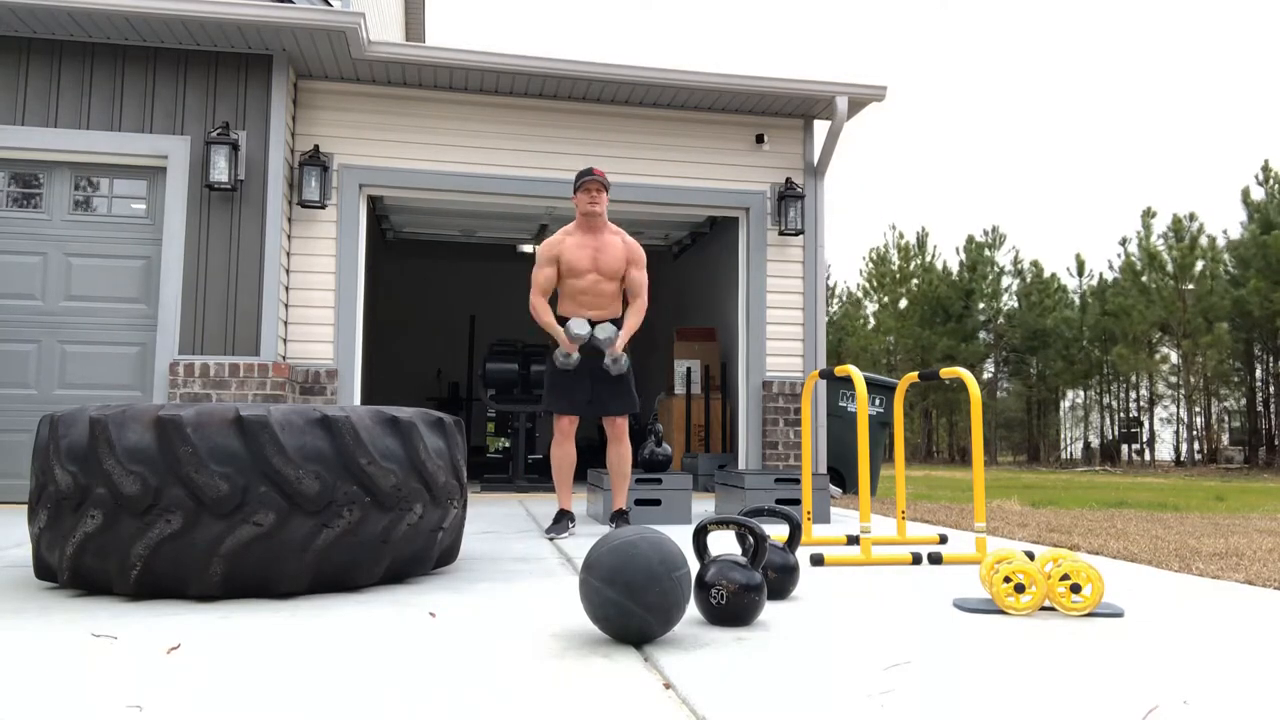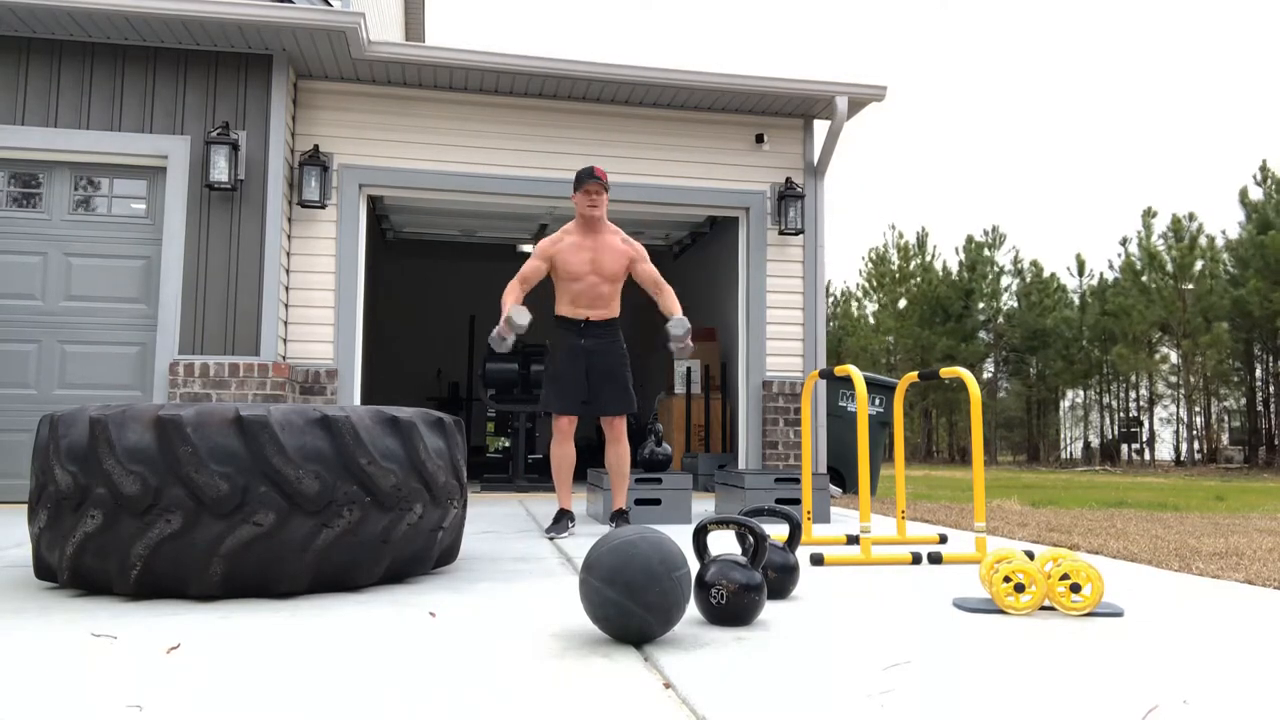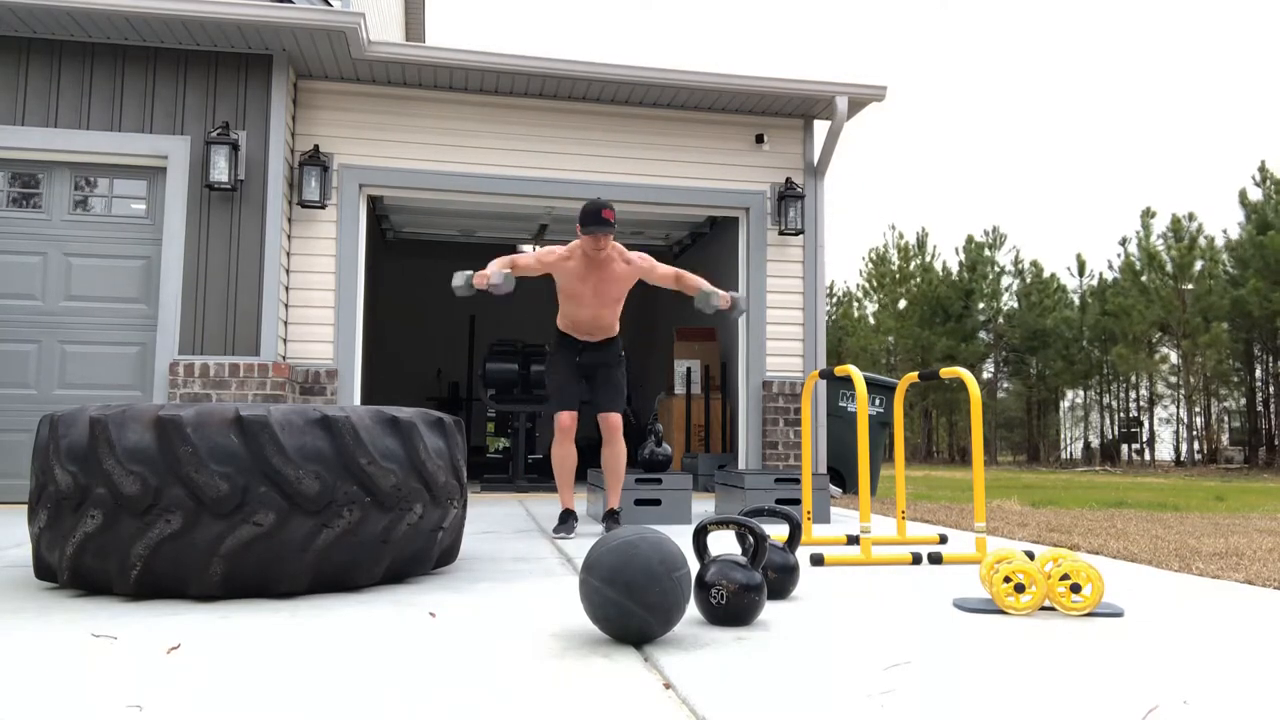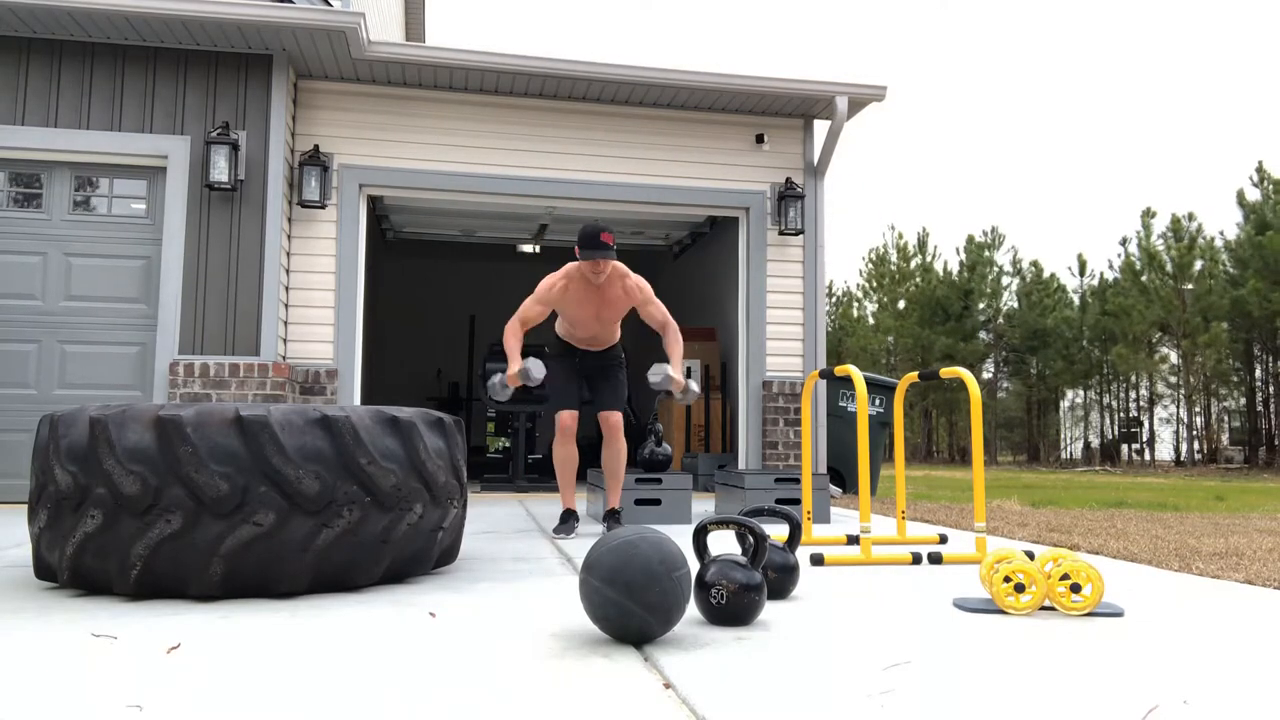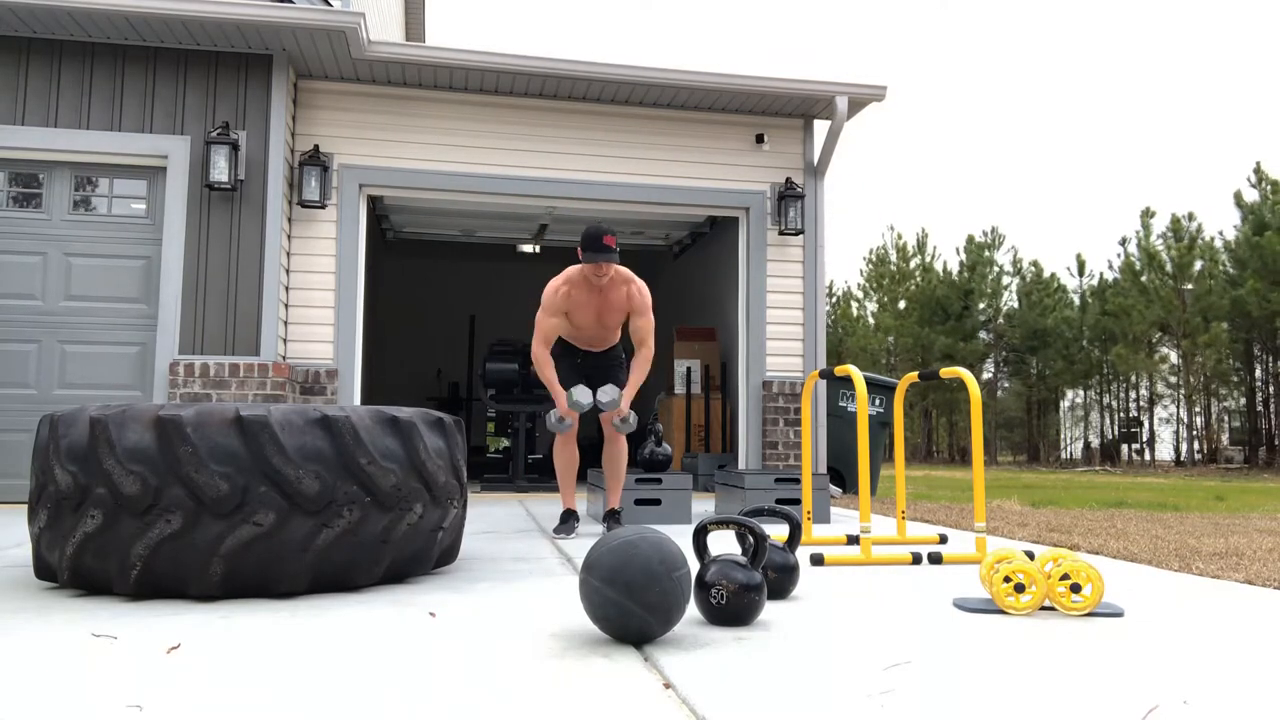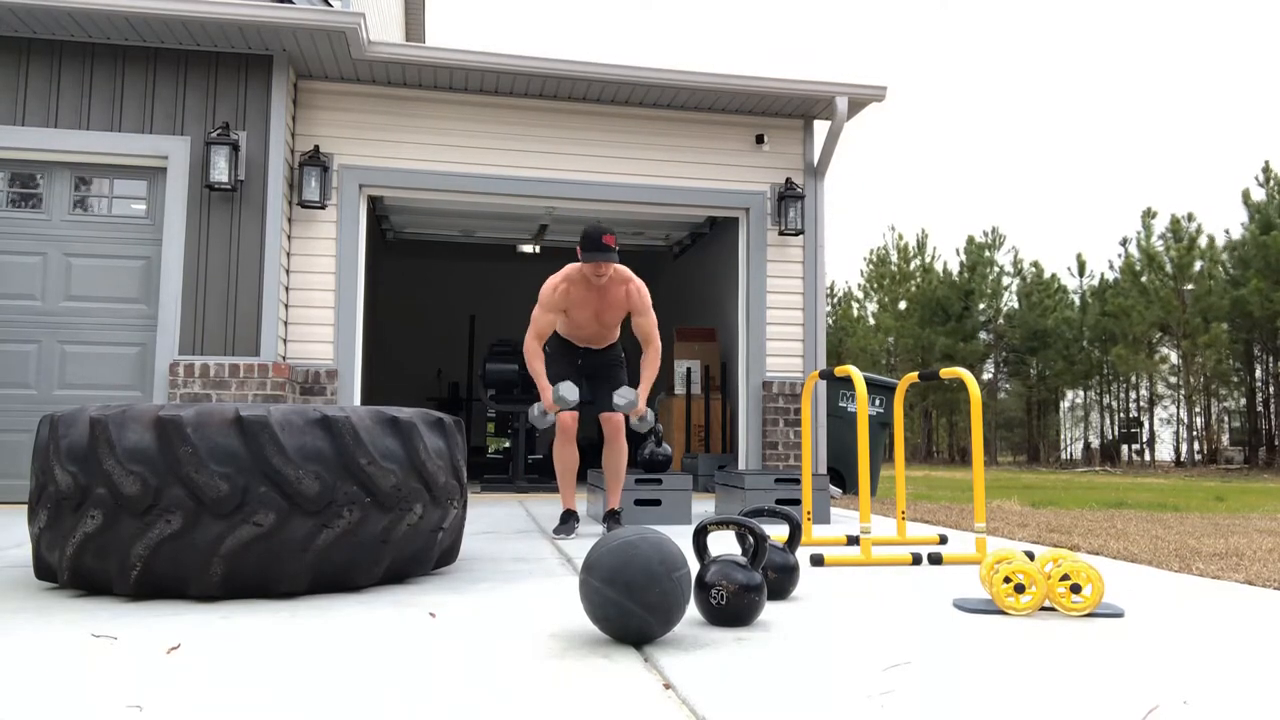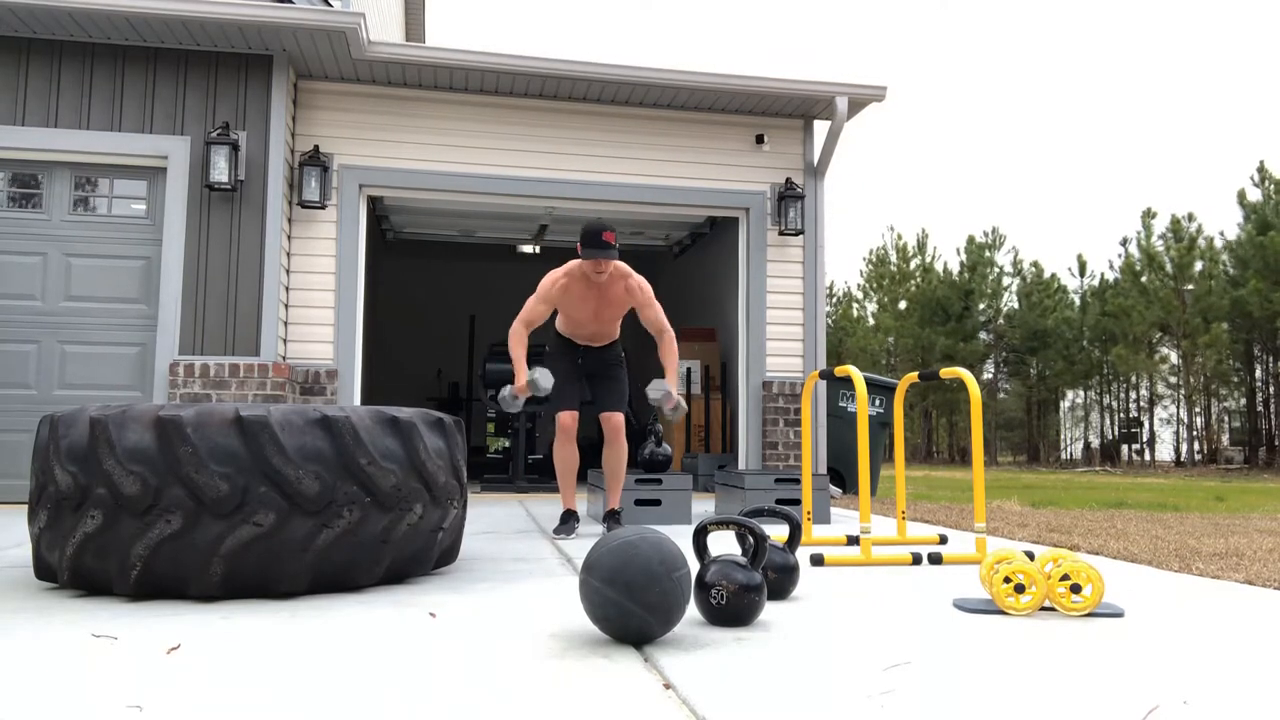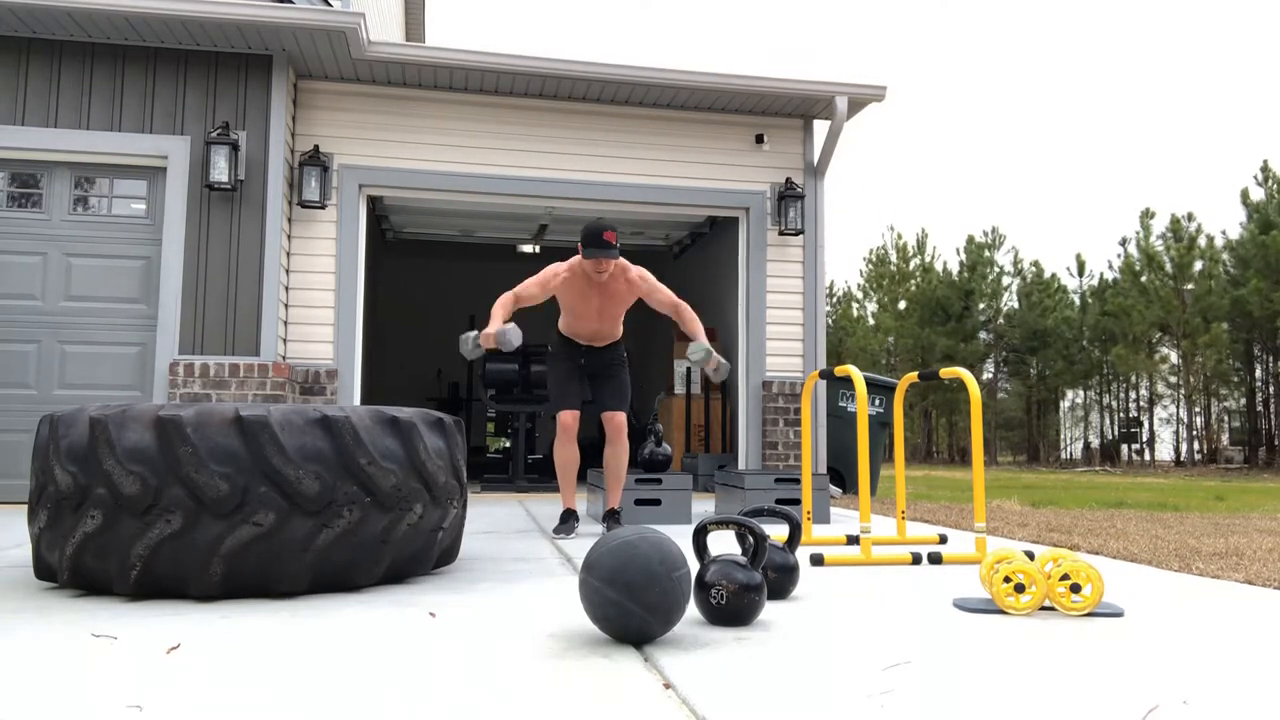
dt=0.1s
person 1, frame 1
left shoulder: (628, 245)
right shoulder: (555, 244)
left elbow: (639, 300)
right elbow: (537, 299)
left wrist: (623, 339)
right wrist: (561, 335)
left hip: (611, 338)
right hip: (566, 338)
left knee: (618, 427)
right knee: (564, 426)
left ankle: (620, 512)
right ankle: (564, 513)
person 1, frame 2
left shoulder: (626, 246)
right shoulder: (553, 244)
left elbow: (660, 287)
right elbow: (519, 284)
left wrist: (678, 320)
right wrist: (508, 314)
left hip: (607, 338)
right hip: (565, 337)
left knee: (616, 426)
right knee: (563, 426)
left ankle: (620, 511)
right ankle: (564, 513)
person 1, frame 3
left shoulder: (632, 262)
right shoulder: (559, 258)
left elbow: (677, 277)
right elbow: (510, 263)
left wrist: (712, 291)
right wrist: (489, 273)
left hip: (607, 350)
right hip: (566, 349)
left knee: (612, 425)
right knee: (564, 425)
left ankle: (613, 511)
right ankle: (568, 511)
person 1, frame 4
left shoulder: (633, 285)
right shoulder: (556, 284)
left elbow: (668, 327)
right elbow: (517, 325)
left wrist: (674, 366)
right wrist: (514, 363)
left hip: (608, 356)
right hip: (564, 354)
left knee: (613, 424)
right knee: (565, 423)
left ankle: (613, 512)
right ankle: (568, 513)
person 1, frame 5
left shoulder: (634, 290)
right shoulder: (560, 288)
left elbow: (645, 349)
right elbow: (539, 348)
left wrist: (627, 397)
right wrist: (558, 395)
left hip: (609, 356)
right hip: (566, 354)
left knee: (615, 425)
right knee: (566, 425)
left ankle: (613, 512)
right ankle: (569, 512)
person 1, frame 6
left shoulder: (633, 288)
right shoulder: (558, 286)
left elbow: (652, 345)
right elbow: (533, 340)
left wrist: (642, 395)
right wrist: (544, 391)
left hip: (607, 354)
right hip: (564, 351)
left knee: (615, 425)
right knee: (565, 424)
left ankle: (613, 512)
right ankle: (569, 512)
person 1, frame 7
left shoulder: (634, 284)
right shoulder: (557, 282)
left elbow: (664, 334)
right elbow: (520, 328)
left wrist: (671, 383)
right wrist: (521, 374)
left hip: (608, 353)
right hip: (564, 350)
left knee: (615, 424)
right knee: (565, 423)
left ankle: (613, 512)
right ankle: (569, 512)
person 1, frame 8
left shoulder: (635, 278)
right shoulder: (559, 276)
left elbow: (678, 308)
right elbow: (511, 298)
left wrist: (702, 342)
right wrist: (494, 326)
left hip: (610, 352)
right hip: (566, 350)
left knee: (617, 424)
right knee: (567, 424)
left ankle: (613, 512)
right ankle: (569, 512)
